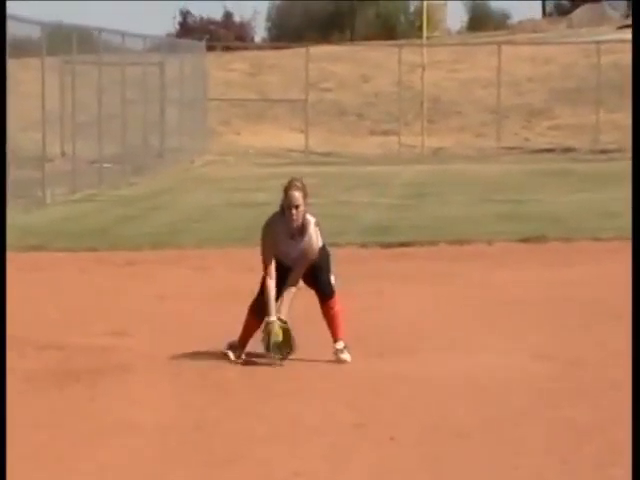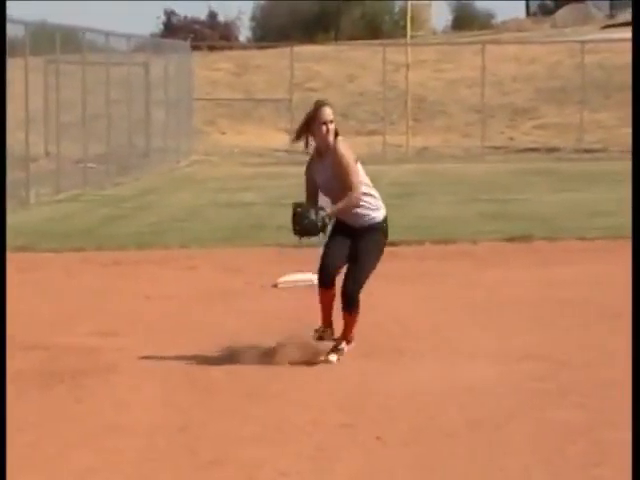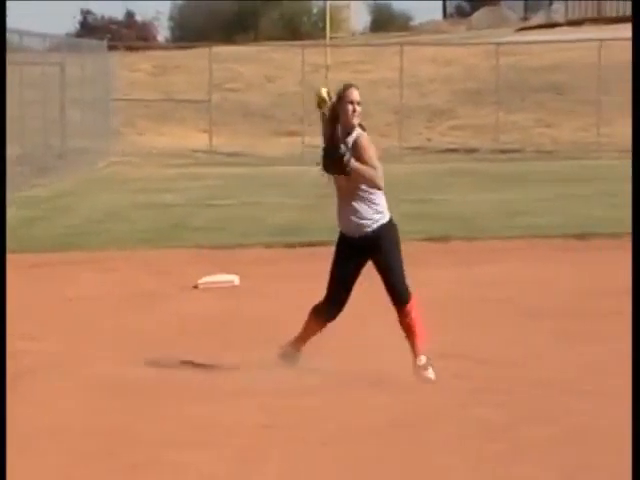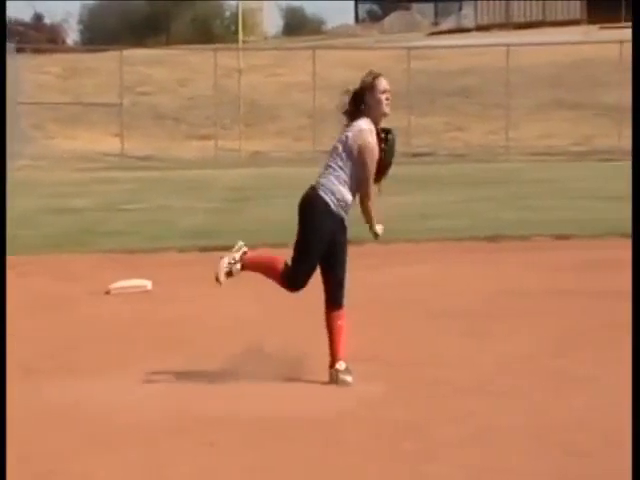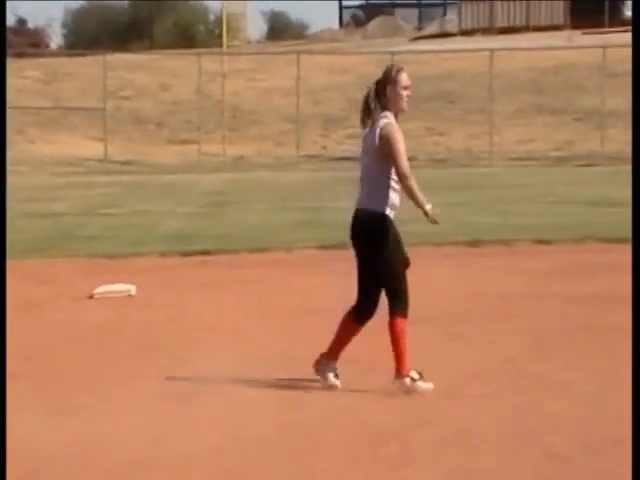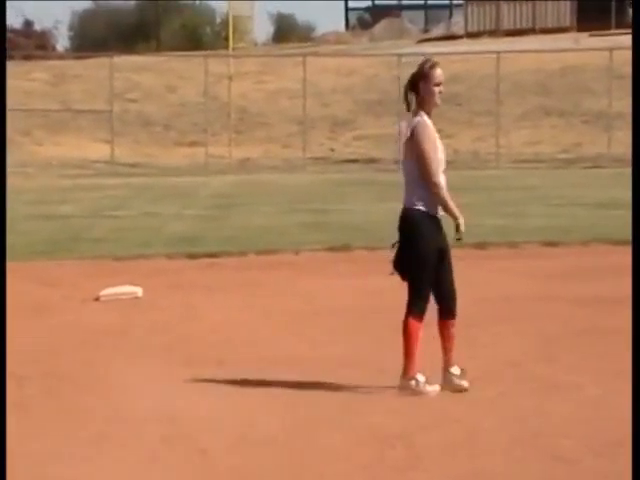
dt=0.4s
person 1, frame 1
left shoulder: (311, 235)
right shoulder: (271, 226)
left elbow: (298, 273)
right elbow: (269, 272)
left wrist: (282, 315)
right wrist: (271, 314)
left hip: (312, 263)
right hip: (283, 262)
left knee: (326, 291)
right knee: (262, 304)
left ankle: (340, 345)
right ankle: (240, 345)
person 1, frame 2
left shoulder: (341, 151)
right shoulder: (311, 164)
left elbow: (356, 195)
right elbow: (311, 202)
left wrist: (331, 211)
left hip: (373, 225)
right hip: (345, 225)
left knee: (350, 287)
right knee: (326, 271)
left ankle: (346, 340)
right ankle: (327, 327)
person 1, frame 3
left shoulder: (360, 142)
right shoulder: (340, 143)
left elbow: (378, 182)
left wrist: (347, 164)
left hip: (381, 231)
right hip: (350, 237)
left knee: (400, 294)
right knee: (333, 303)
left ankle: (420, 358)
right ankle: (298, 343)
person 1, frame 4
left shoulder: (358, 128)
right shoulder: (367, 135)
right elbow: (366, 191)
left wrist: (378, 170)
right wrist: (375, 225)
left hip: (333, 213)
right hip: (320, 208)
left knee: (336, 294)
right knee: (295, 278)
left ankle: (337, 365)
right ankle: (242, 258)
person 1, frame 5
left shoulder: (376, 125)
right shoulder: (389, 128)
right elbow: (404, 175)
right wrist: (426, 207)
left hip: (366, 220)
right hip: (376, 221)
left knee: (367, 304)
right knee: (398, 298)
left ankle: (329, 359)
person 1, frame 6
left shoulder: (420, 126)
right shoulder: (421, 128)
left elbow: (433, 178)
right elbow: (433, 182)
right wrist: (458, 216)
left hip: (431, 217)
right hip: (417, 219)
left knee: (447, 296)
right knee: (418, 298)
